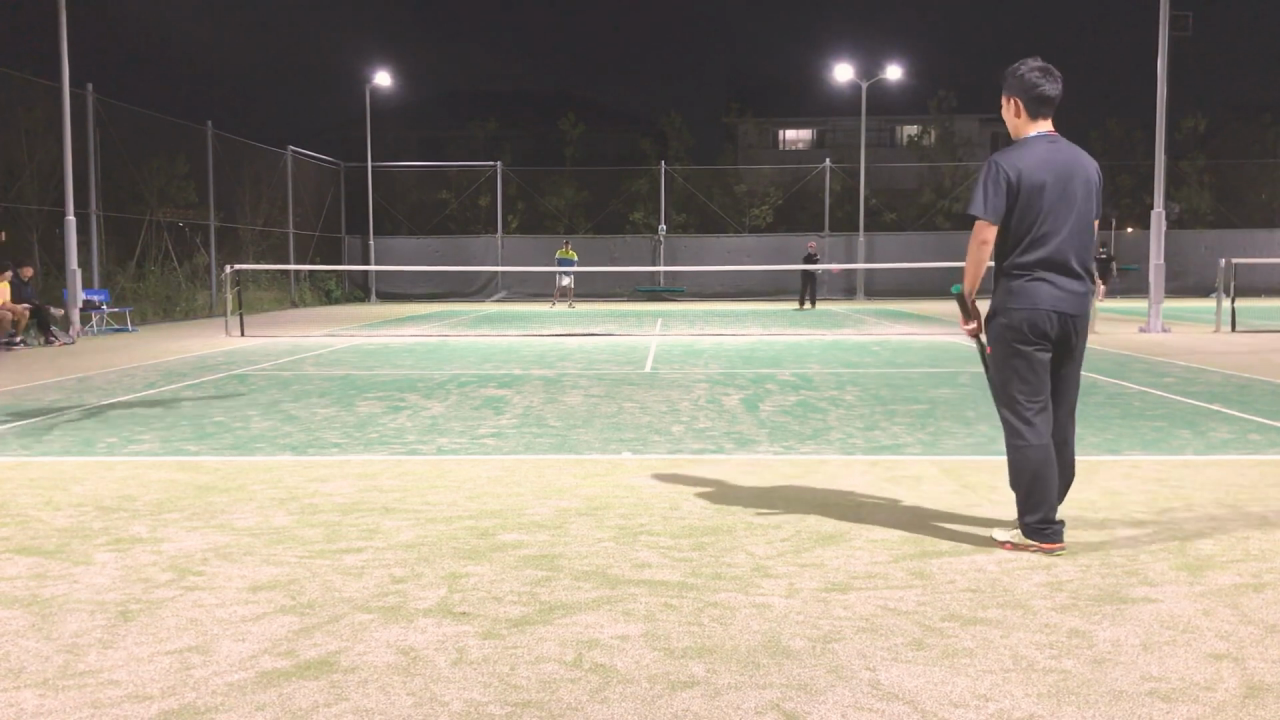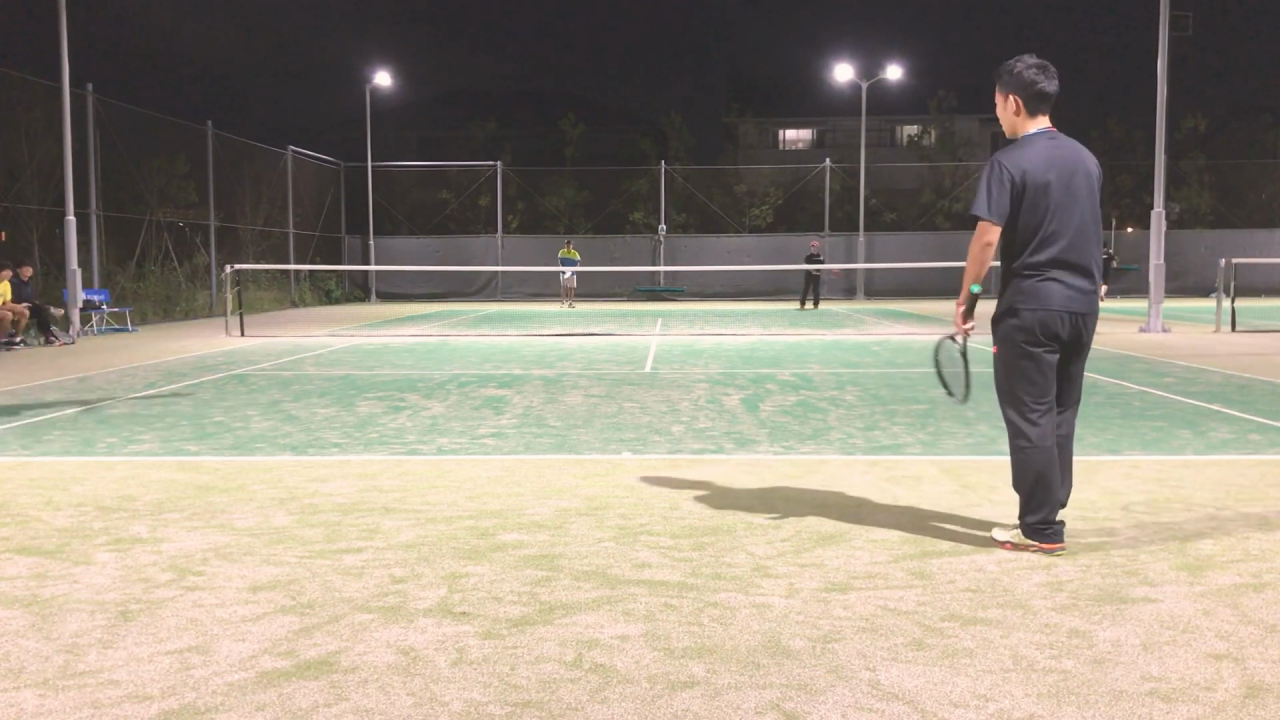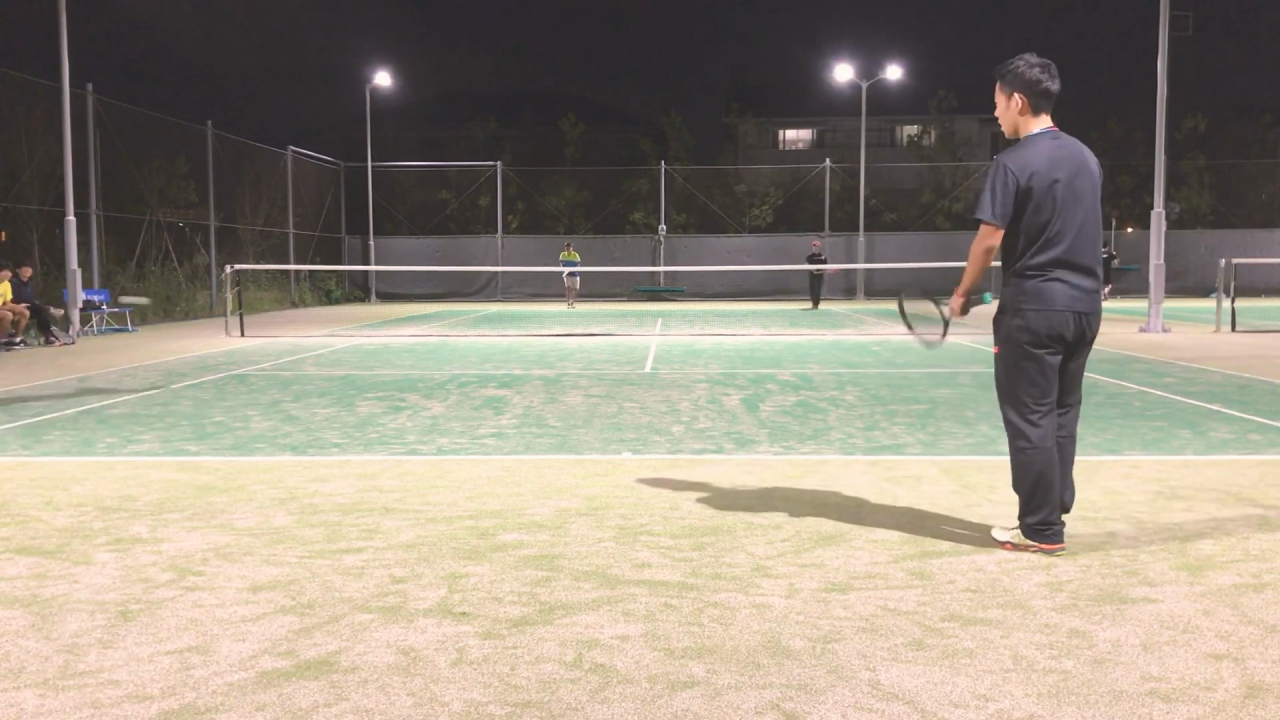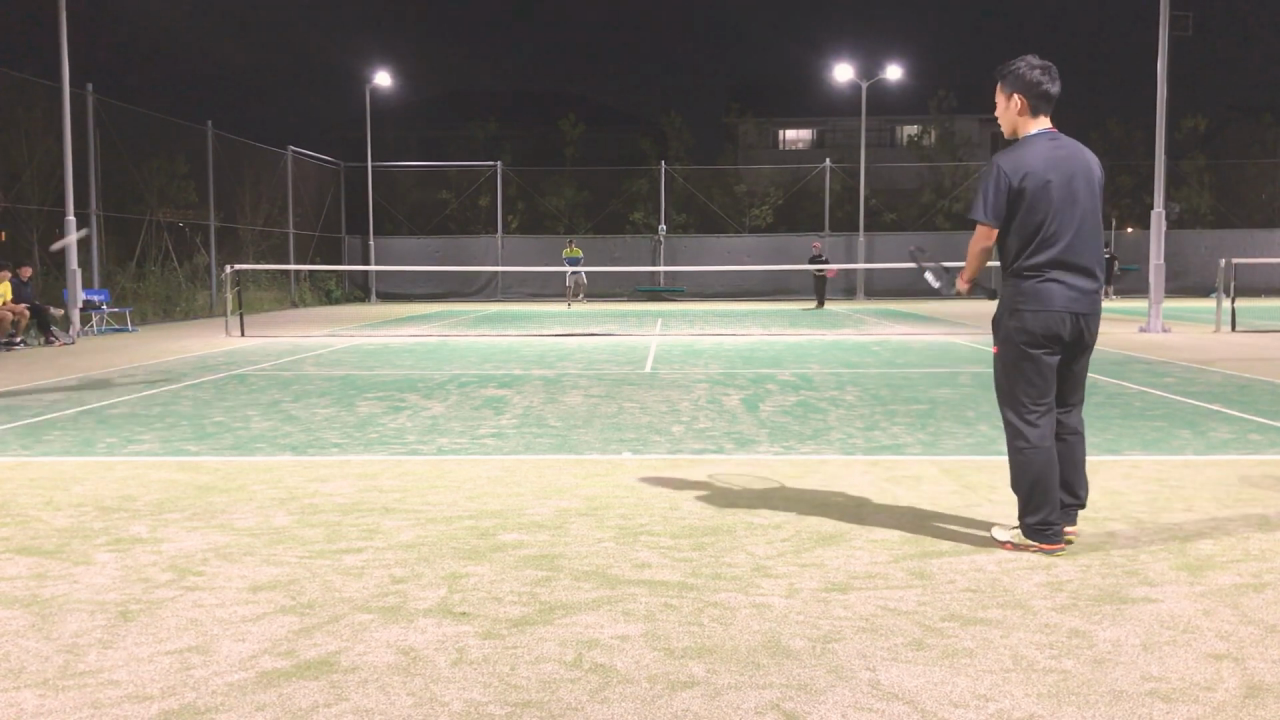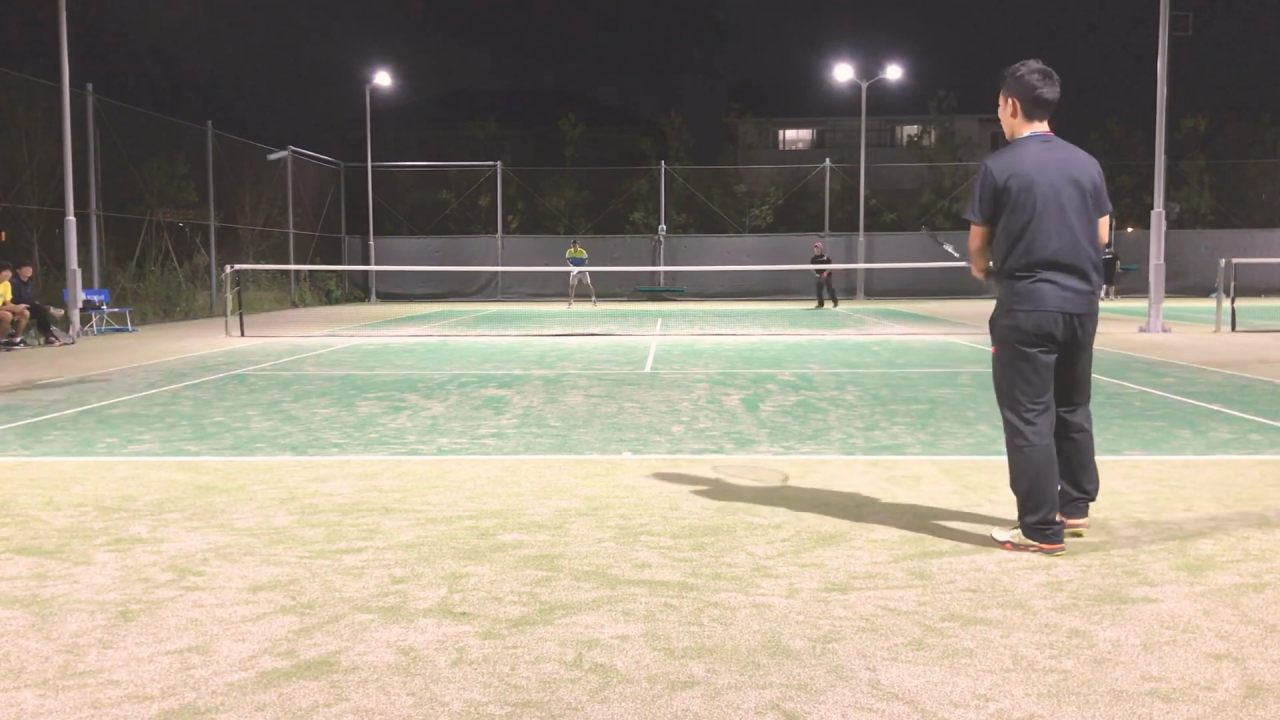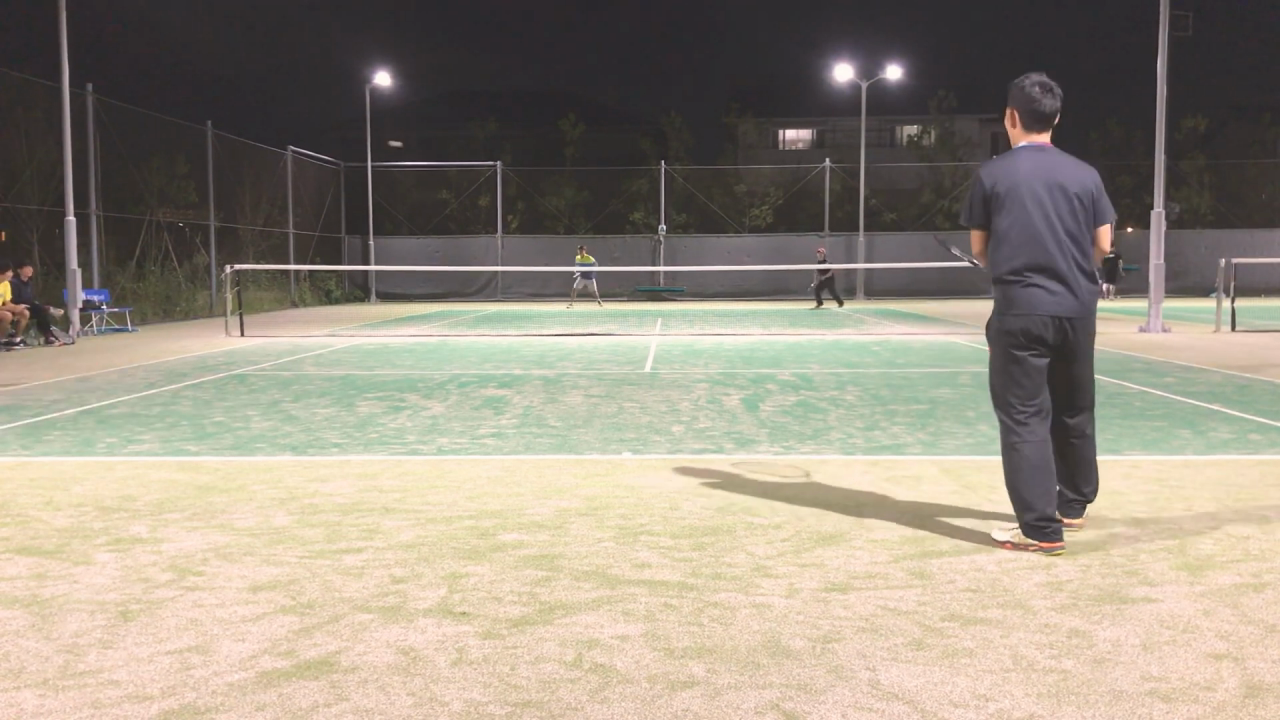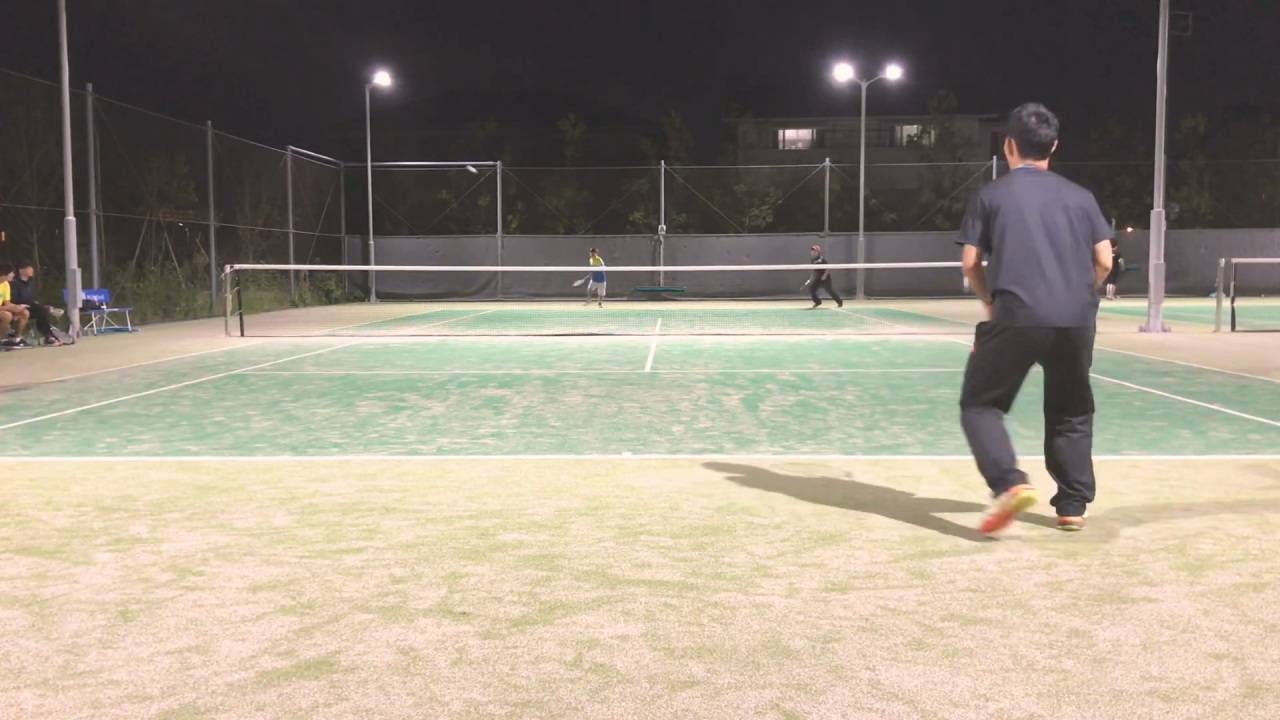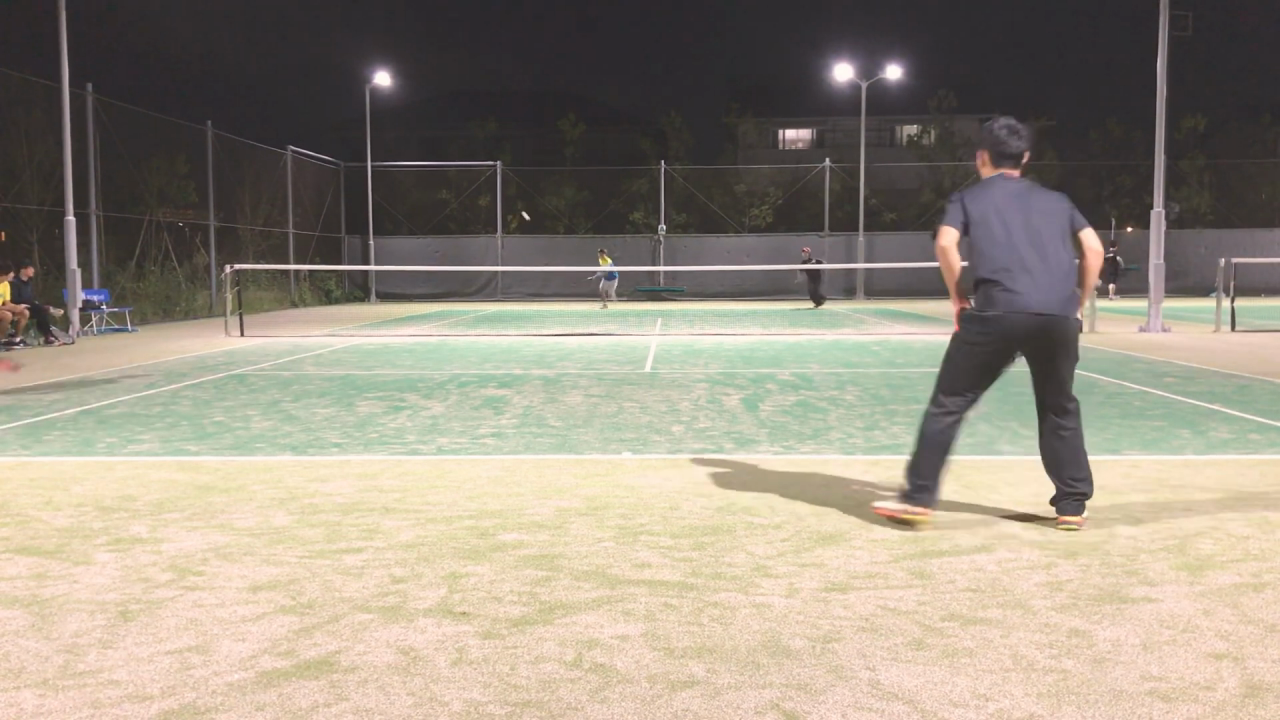
dt=0.2s
person 1, frame 1
left shoulder: (1006, 164)
right shoulder: (1087, 165)
left elbow: (985, 237)
right elbow: (1089, 234)
left wrist: (967, 299)
left hip: (1021, 307)
right hip: (1074, 305)
left knee: (1026, 418)
right knee: (1059, 416)
left ankle: (1040, 529)
right ankle: (1044, 510)
person 1, frame 2
left shoulder: (1009, 162)
right shoulder: (1086, 159)
left elbow: (988, 238)
right elbow: (1082, 231)
left wrist: (964, 299)
left hip: (1031, 306)
right hip: (1082, 304)
left knee: (1030, 419)
right knee: (1060, 416)
left ankle: (1041, 529)
right ankle: (1047, 510)
person 1, frame 3
left shoulder: (1012, 164)
right shoulder: (1087, 158)
left elbow: (991, 239)
left wrist: (962, 292)
left hip: (1033, 307)
right hip: (1084, 304)
left knee: (1030, 419)
right knee: (1062, 415)
left ankle: (1042, 530)
right ankle: (1053, 512)
person 1, frame 4
left shoulder: (1008, 164)
right shoulder: (1087, 159)
left elbow: (986, 239)
right elbow: (1094, 228)
left wrist: (967, 277)
left hip: (1031, 307)
right hip: (1084, 303)
left knee: (1029, 419)
right knee: (1066, 412)
left ankle: (1042, 530)
right ankle: (1066, 512)
person 1, frame 5
left shoulder: (998, 166)
right shoulder: (1086, 163)
left elbow: (979, 240)
right elbow: (1101, 235)
left wrist: (981, 267)
left hip: (1026, 307)
right hip: (1081, 303)
left knee: (1028, 419)
right knee: (1072, 409)
left ankle: (1041, 530)
right ankle: (1075, 506)
person 1, frame 6
left shoulder: (992, 175)
right shoulder: (1085, 175)
left elbow: (978, 247)
right elbow: (1103, 245)
left hip: (1020, 312)
right hip: (1076, 310)
left knee: (1023, 421)
right knee: (1074, 413)
left ankle: (1042, 528)
right ankle: (1074, 506)
person 1, frame 7
left shoulder: (991, 196)
right shoulder: (1081, 197)
left elbow: (971, 264)
right elbow: (1104, 262)
left wrist: (989, 301)
left hip: (1018, 318)
right hip: (1076, 319)
left knee: (979, 405)
right knee: (1071, 413)
left ankle: (1010, 482)
right ankle: (1074, 505)
person 1, frame 8
left shoulder: (969, 198)
right shoulder: (1056, 200)
left elbow: (945, 245)
right elbow: (1094, 250)
left wrist: (958, 301)
right wrist: (1078, 305)
left hip: (1000, 309)
right hip: (1059, 312)
left knee: (948, 401)
right knee: (1061, 410)
left ankle: (917, 498)
right ankle: (1073, 506)
